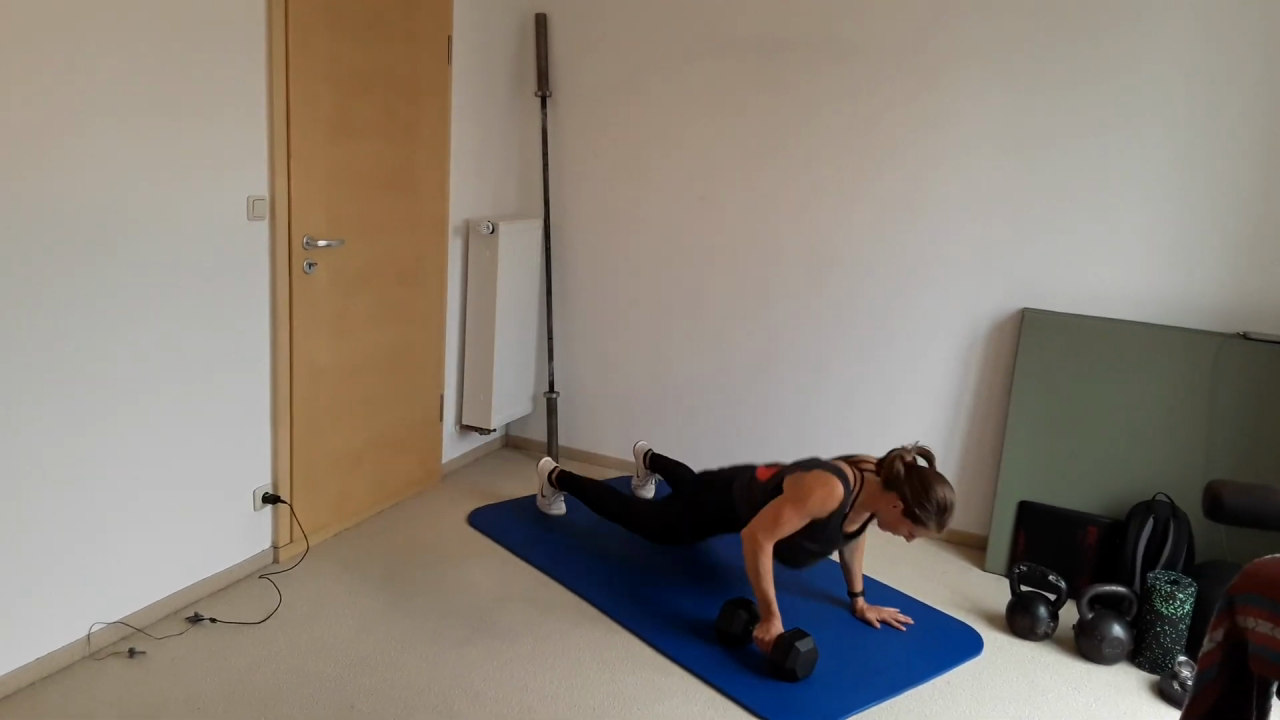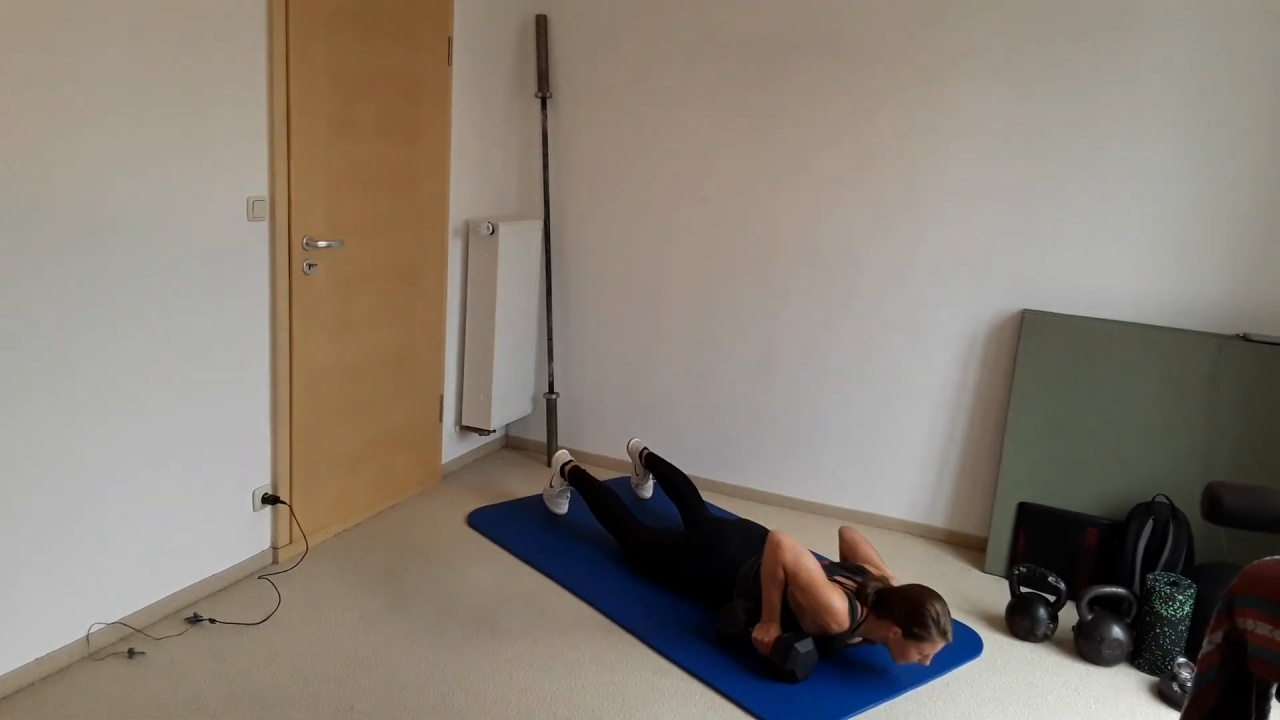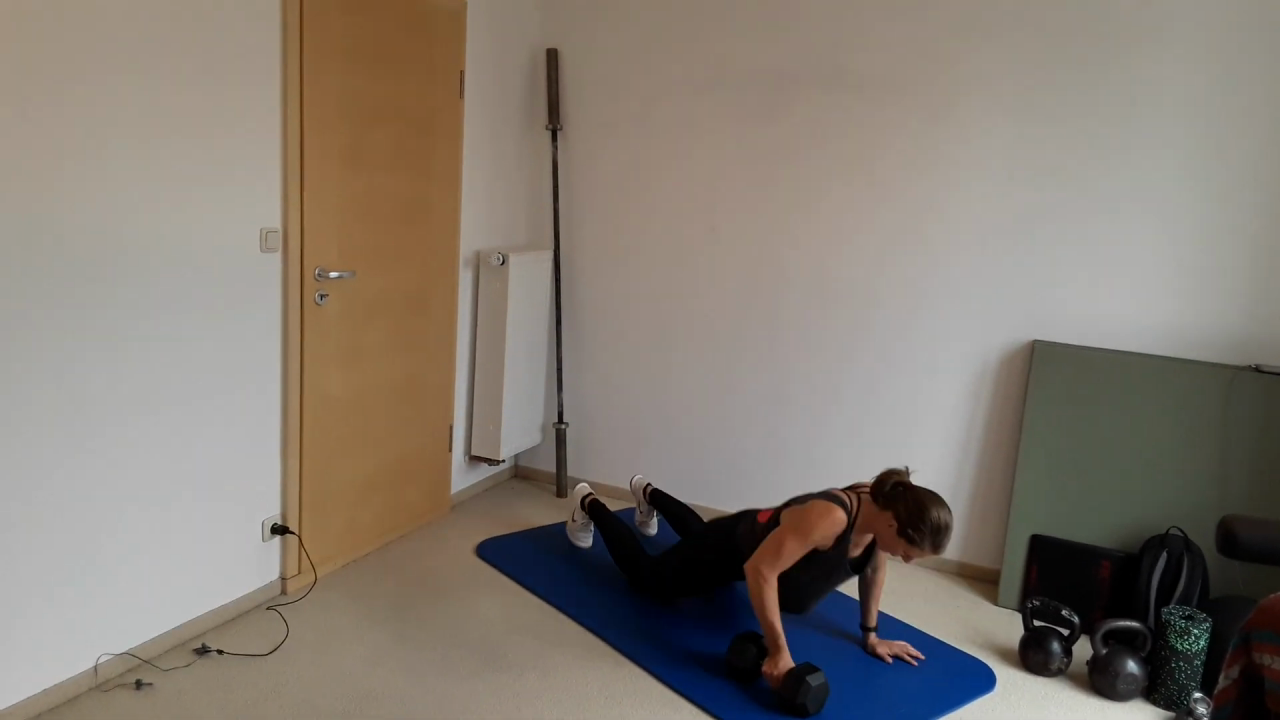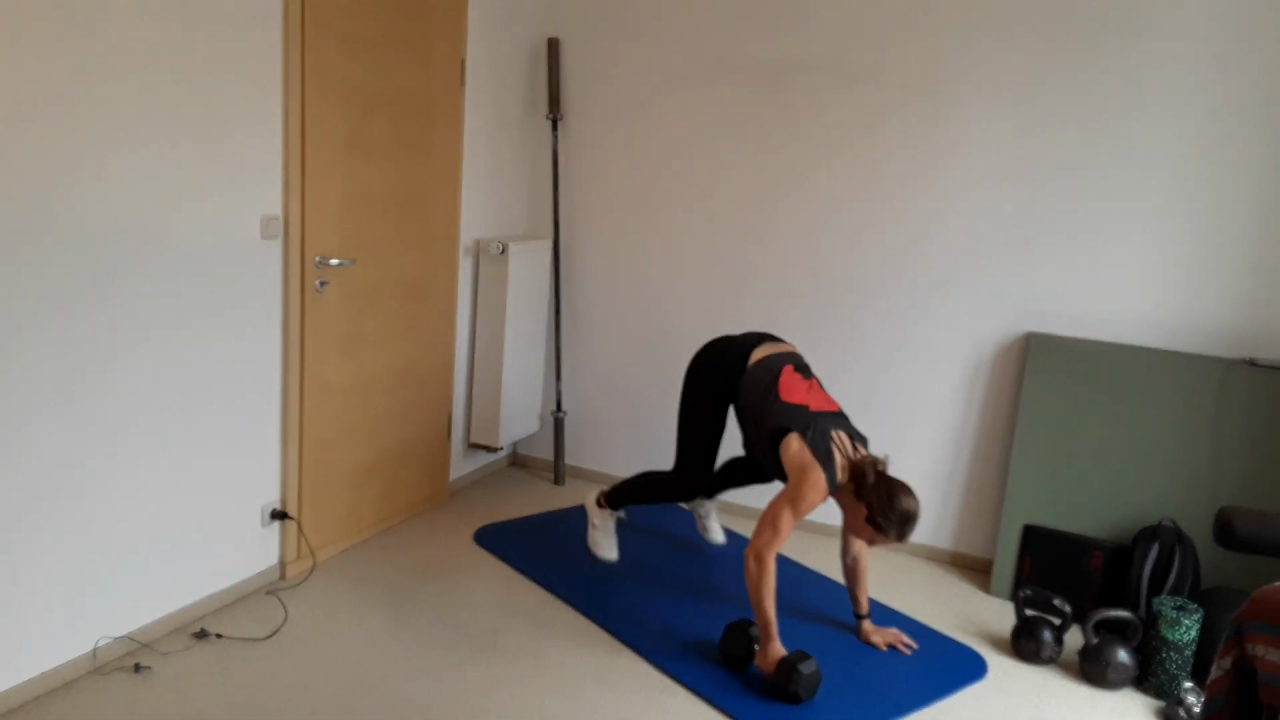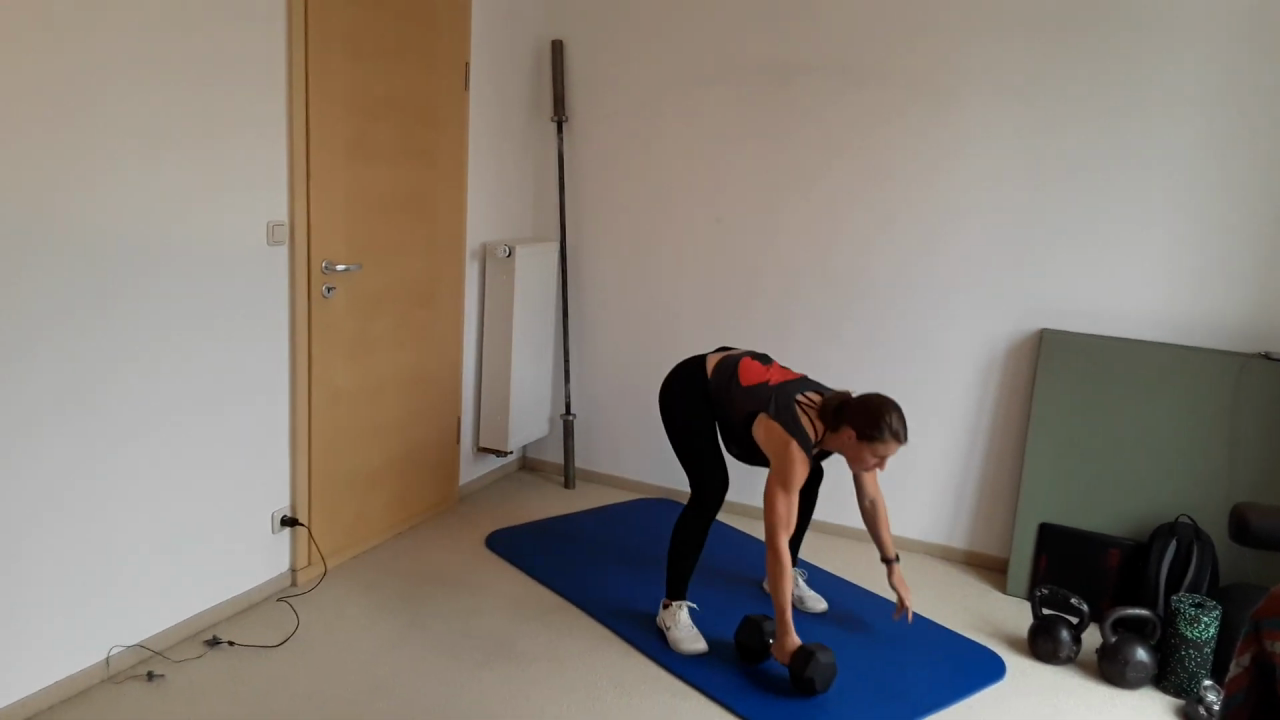
dt=0.4s
person 1, frame 1
left shoulder: (883, 481)
right shoulder: (831, 491)
left elbow: (852, 536)
right elbow: (756, 539)
left wrist: (859, 599)
right wrist: (770, 619)
left hip: (751, 494)
right hip: (728, 499)
right knee: (640, 519)
left ankle: (649, 460)
right ankle: (556, 477)
person 1, frame 2
left shoulder: (882, 589)
right shoulder: (836, 614)
left elbow: (848, 532)
right elbow: (780, 544)
right wrist: (771, 620)
left hip: (750, 546)
right hip: (721, 569)
left knee: (701, 516)
right knee: (636, 537)
left ankle: (644, 457)
right ankle: (569, 471)
person 1, frame 3
left shoulder: (881, 503)
right shoulder: (831, 520)
left elbow: (873, 566)
right elbow: (758, 570)
left wrist: (871, 635)
right wrist: (778, 652)
left hip: (764, 544)
right hip: (735, 551)
left knee: (702, 538)
right knee: (646, 572)
left ankle: (648, 495)
right ankle: (588, 504)
person 1, frame 4
left shoulder: (866, 477)
right shoulder: (816, 480)
left elbow: (853, 550)
right elbow: (759, 554)
left wrist: (864, 622)
right wrist: (769, 644)
left hip: (773, 357)
right hip: (721, 366)
left knee: (766, 465)
right knee: (687, 481)
left ankle: (702, 499)
right ankle: (605, 506)
person 1, frame 5
left shoulder: (849, 424)
right shoulder: (795, 447)
left elbow: (870, 497)
right elbow: (777, 541)
left wrist: (892, 566)
right wrist: (785, 635)
left hip: (737, 374)
right hip: (689, 386)
left knee: (807, 478)
right knee: (711, 492)
left ankle: (784, 574)
right ankle: (673, 605)
